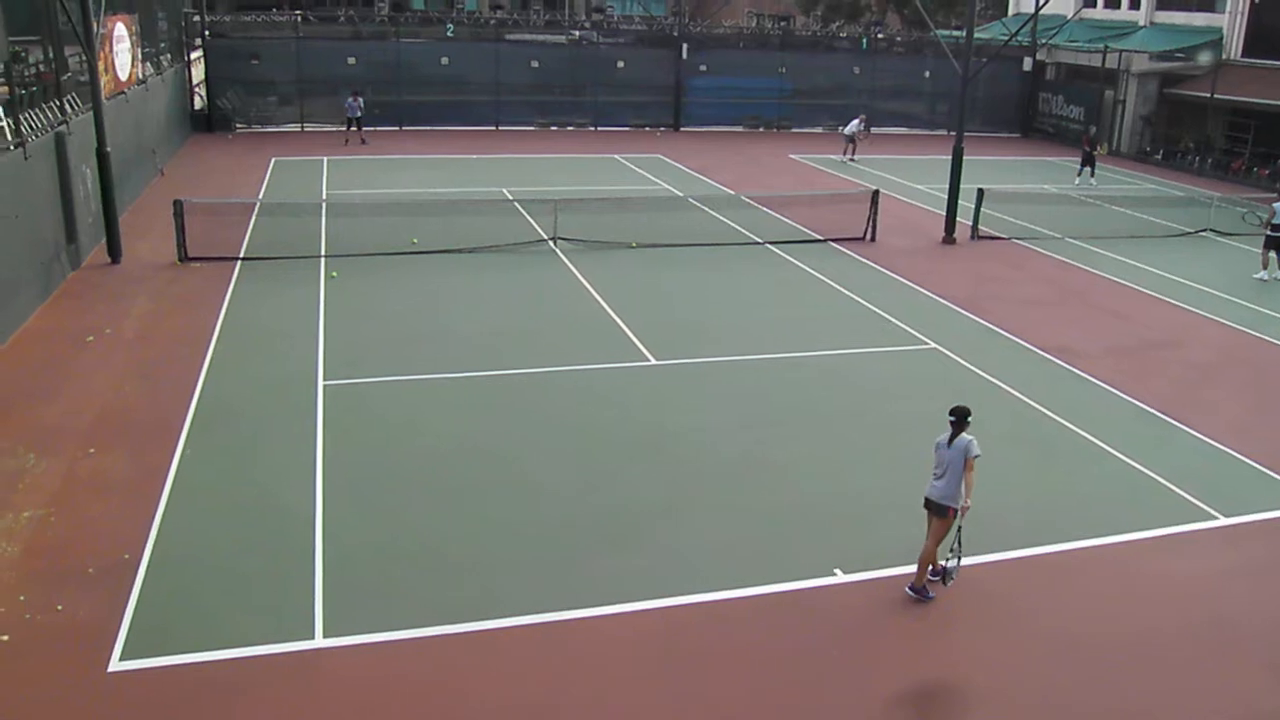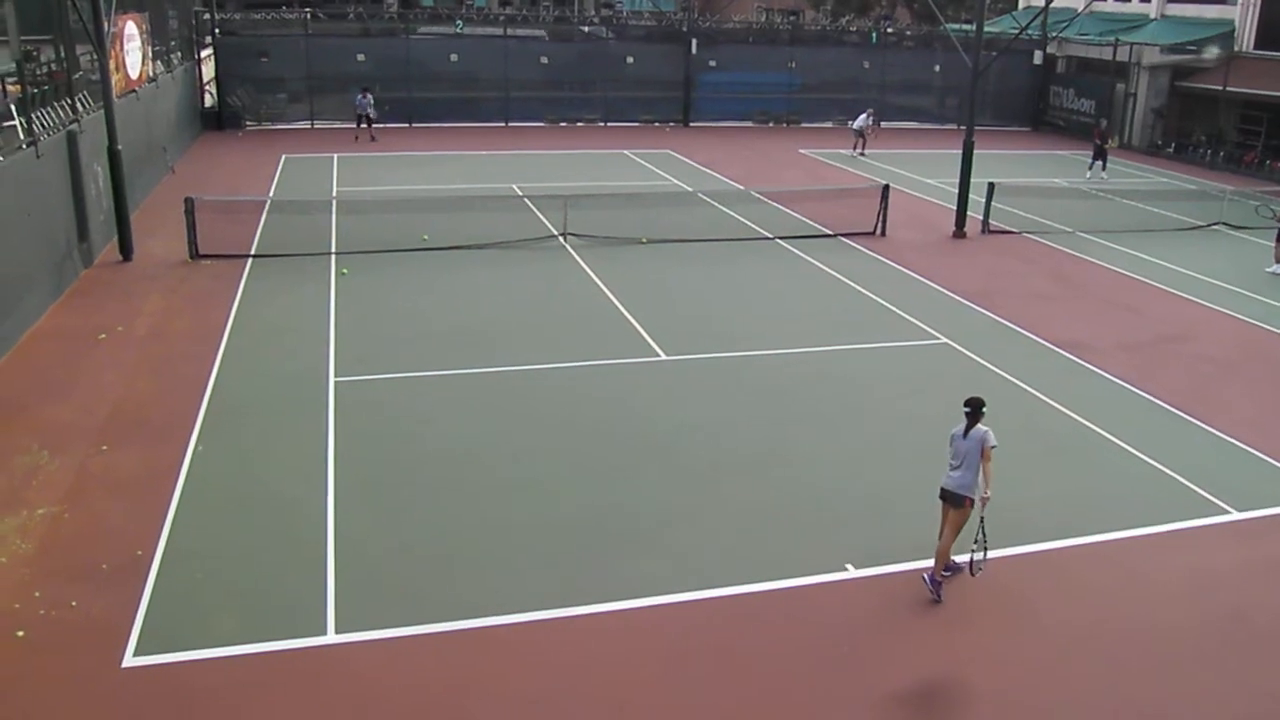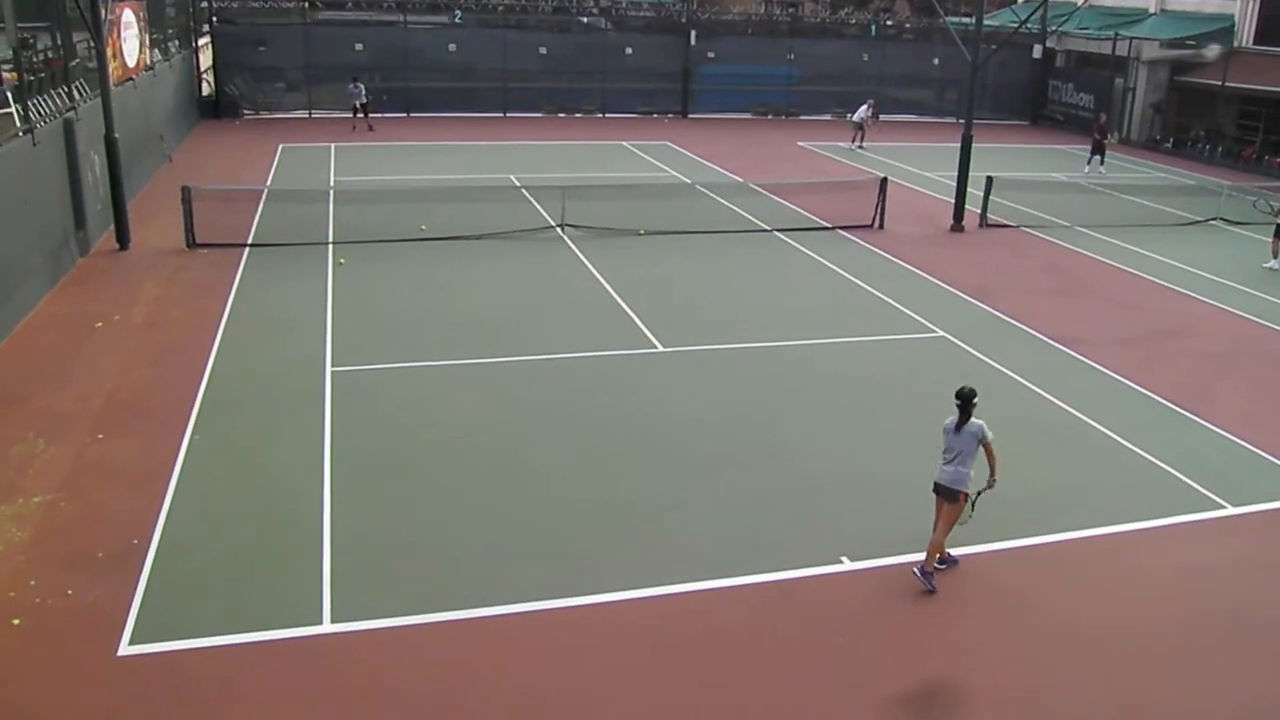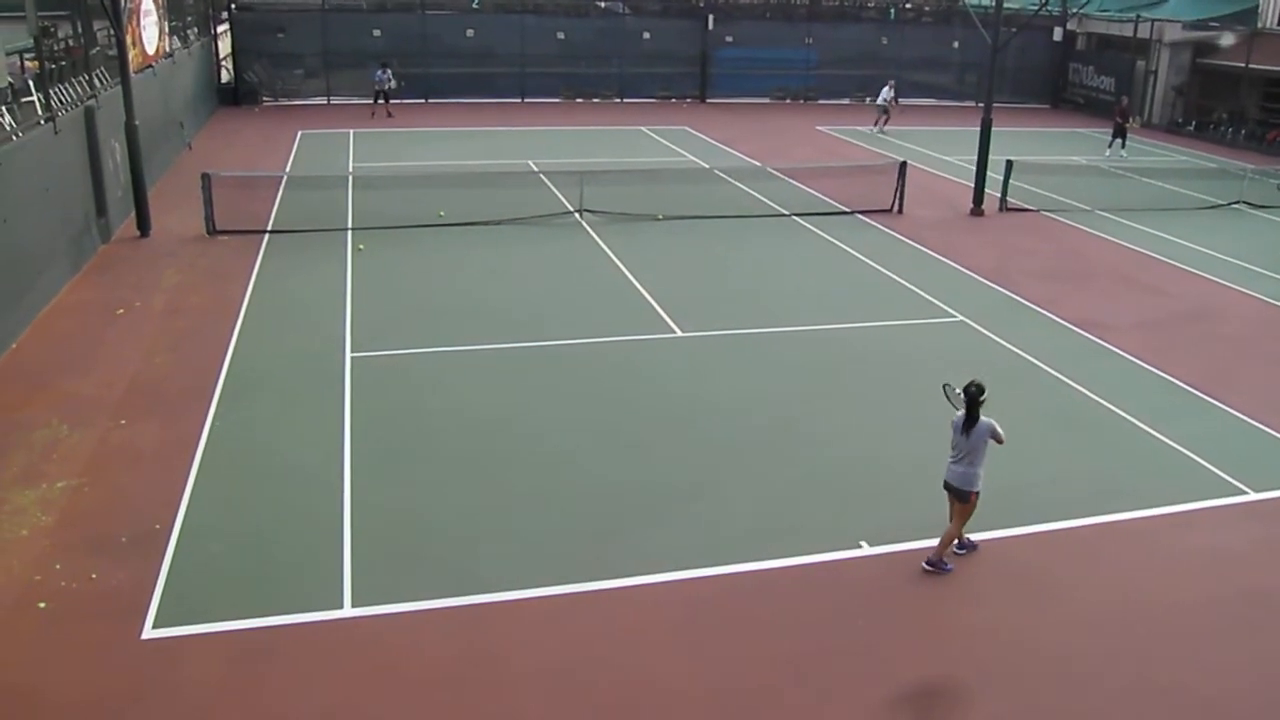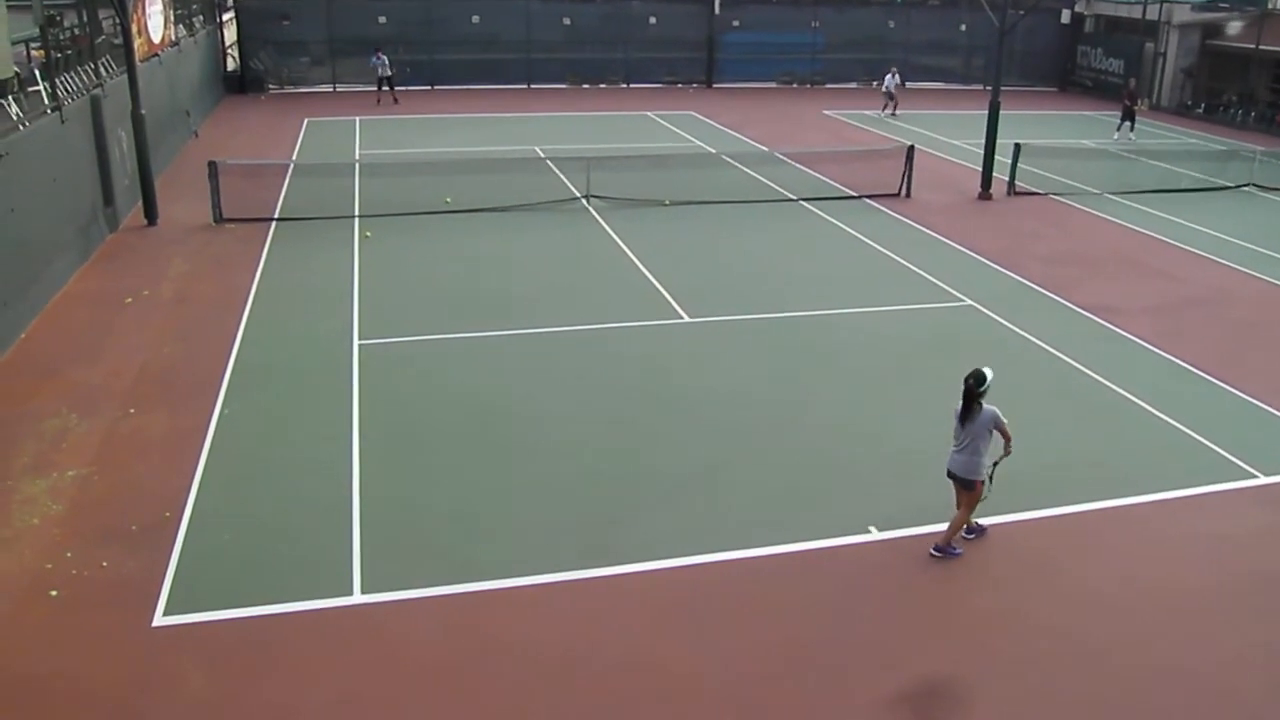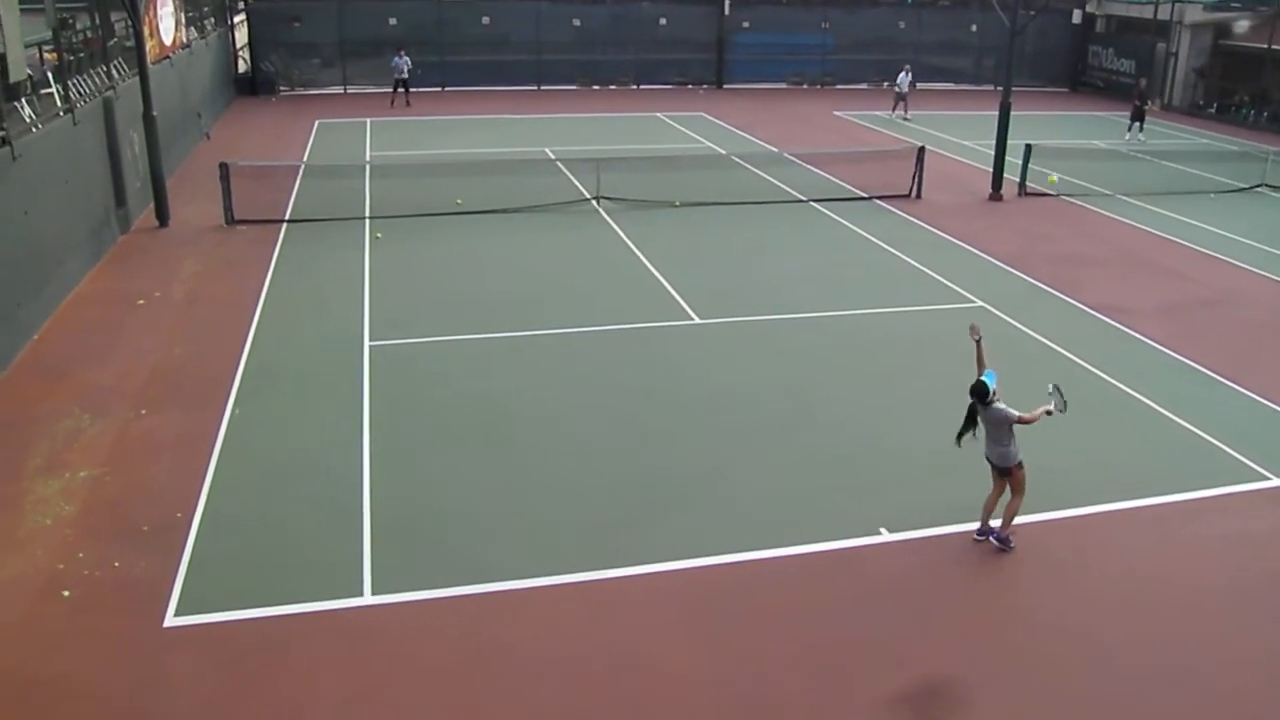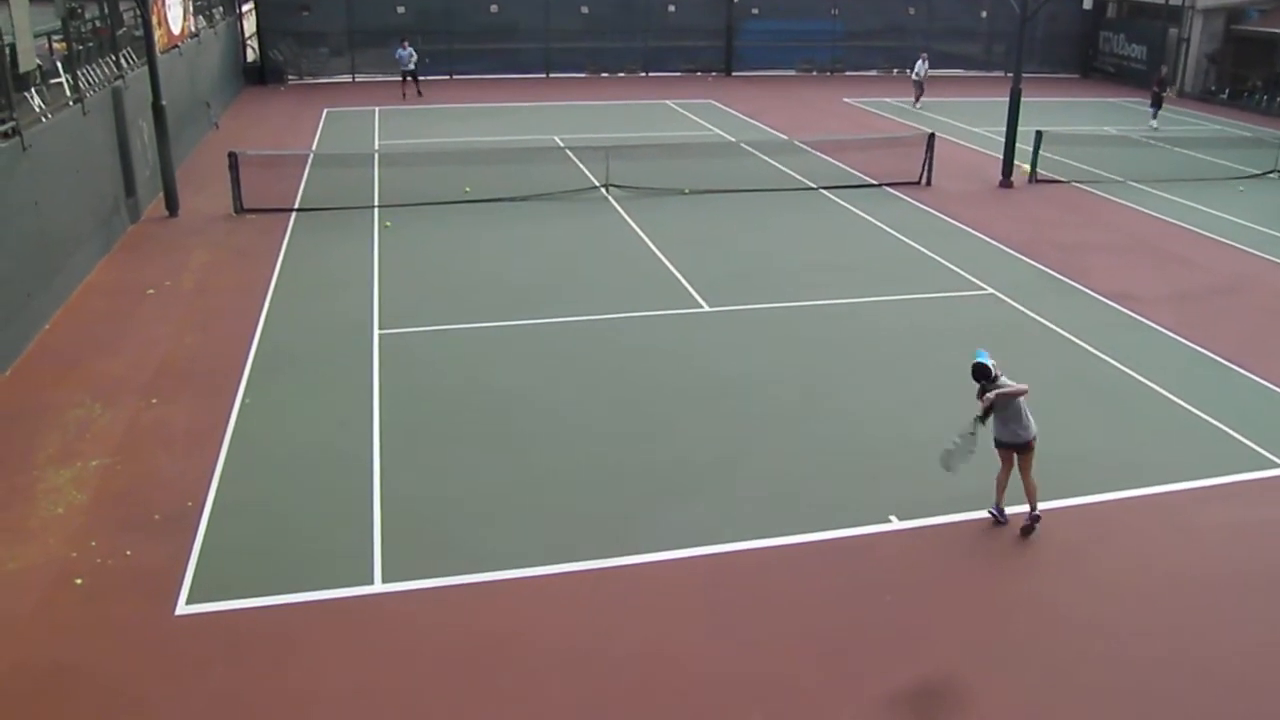
dt=0.7s
person 1, frame 1
left shoulder: (940, 440)
right shoulder: (969, 442)
right elbow: (969, 472)
right wrist: (967, 499)
left hip: (931, 494)
right hip: (948, 500)
left knee: (932, 538)
right knee: (932, 541)
left ankle: (935, 569)
right ankle: (917, 584)
person 1, frame 2
left shoulder: (956, 431)
right shoulder: (985, 433)
right elbow: (986, 461)
right wrist: (987, 488)
left hip: (948, 485)
right hip: (965, 491)
left knee: (945, 530)
right knee: (950, 533)
left ankle: (946, 564)
right ankle: (935, 576)
person 1, frame 3
left shoulder: (948, 424)
right shoulder: (978, 427)
right elbow: (991, 456)
right wrist: (992, 476)
left hip: (941, 479)
right hip: (958, 484)
left knee: (939, 523)
right knee: (943, 527)
left ankle: (942, 556)
right ankle: (926, 567)
person 1, frame 4
left shoulder: (957, 419)
right shoulder: (987, 425)
right elbow: (1001, 440)
left hip: (951, 476)
right hip: (968, 483)
left knee: (955, 516)
right knee: (957, 523)
left ankle: (962, 542)
right ankle: (934, 558)
person 1, frame 5
left shoulder: (961, 408)
right shoulder: (991, 413)
right elbow: (1007, 436)
right wrist: (1008, 446)
left hip: (954, 465)
right hip: (972, 471)
left knee: (962, 502)
right knee: (965, 509)
left ankle: (970, 527)
right ankle: (941, 544)
person 1, frame 6
left shoulder: (980, 402)
right shoulder: (999, 412)
left elbow: (982, 368)
right elbow: (1028, 419)
left wrist: (978, 343)
right wrist: (1045, 408)
left hip: (992, 454)
right hip: (1009, 460)
left knee: (997, 490)
right knee: (1017, 494)
left ankle: (983, 528)
right ankle: (1002, 534)
person 1, frame 7
left shoulder: (985, 390)
right shoulder: (1003, 386)
right elbow: (1024, 389)
right wrist: (995, 393)
left hip: (1002, 437)
right hip: (1025, 437)
left knee: (1005, 469)
right knee: (1026, 474)
left ankle: (998, 507)
right ankle: (1034, 512)
